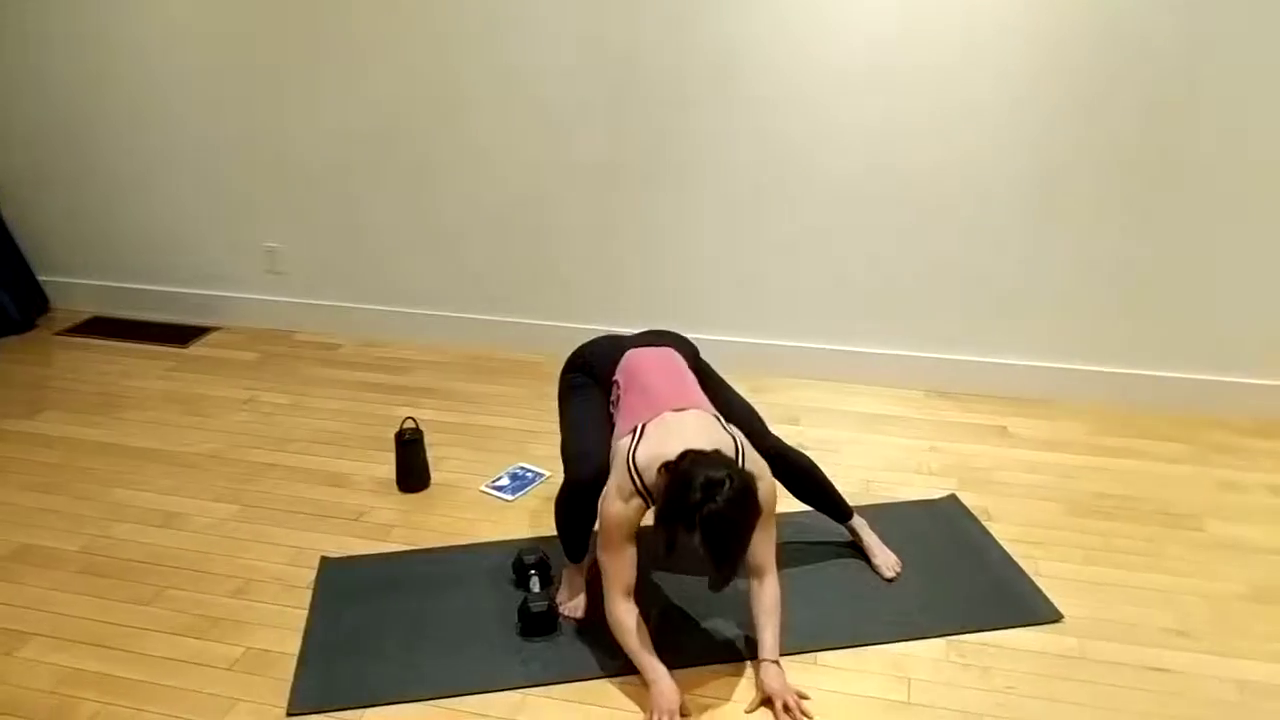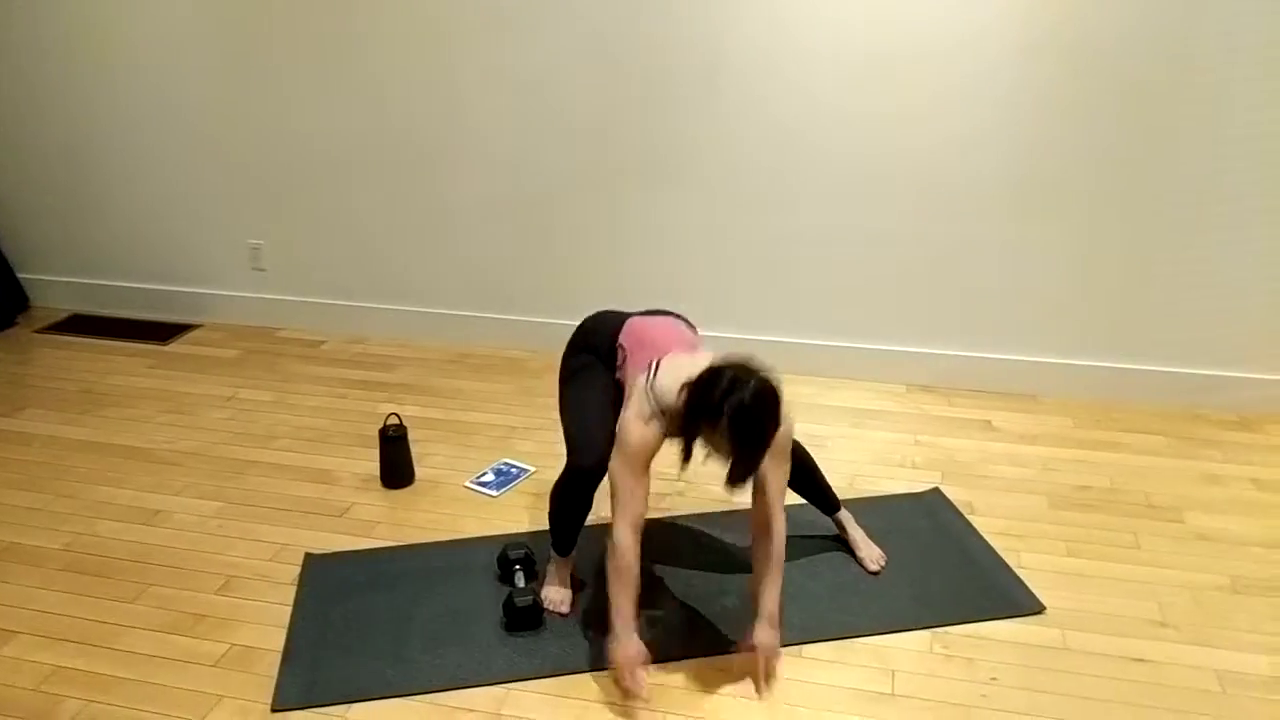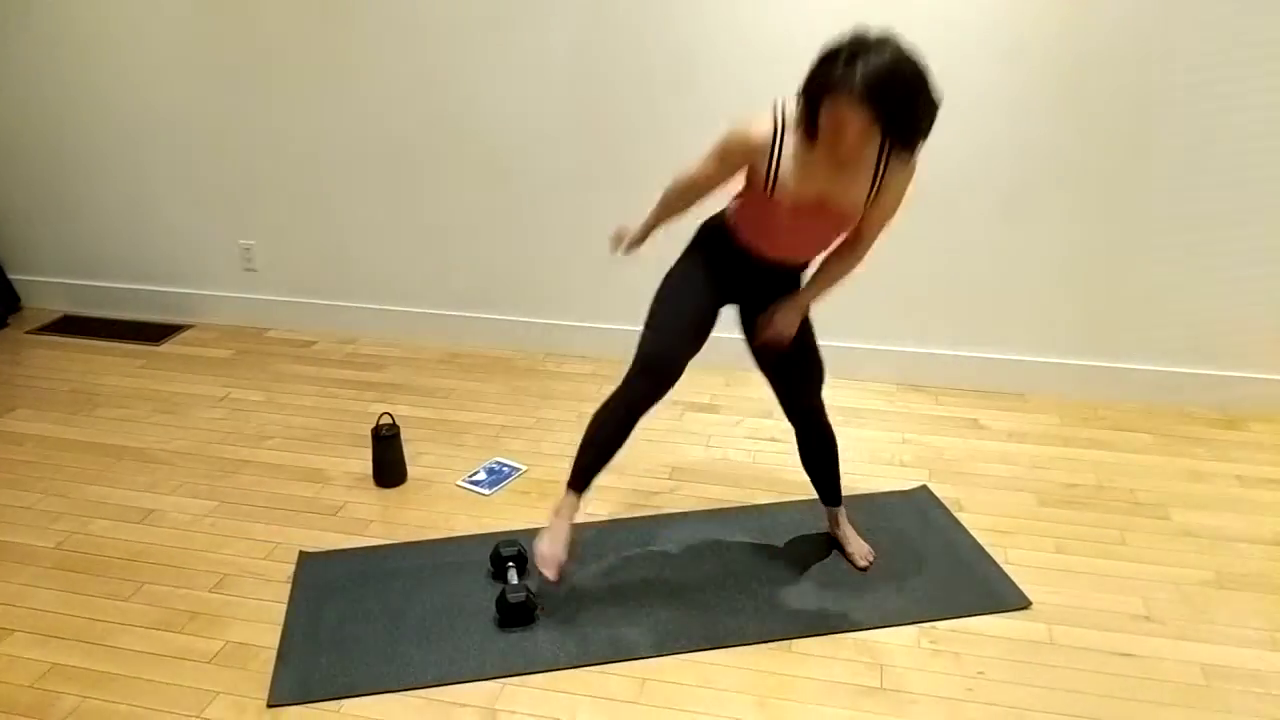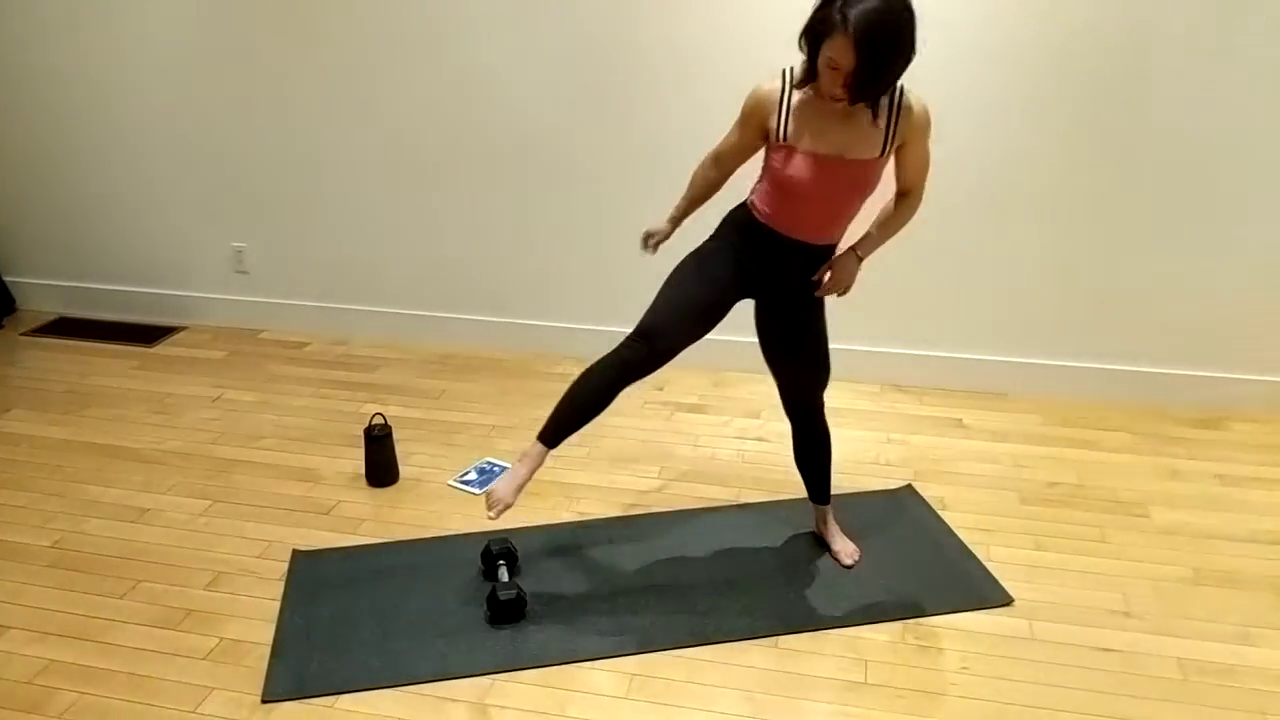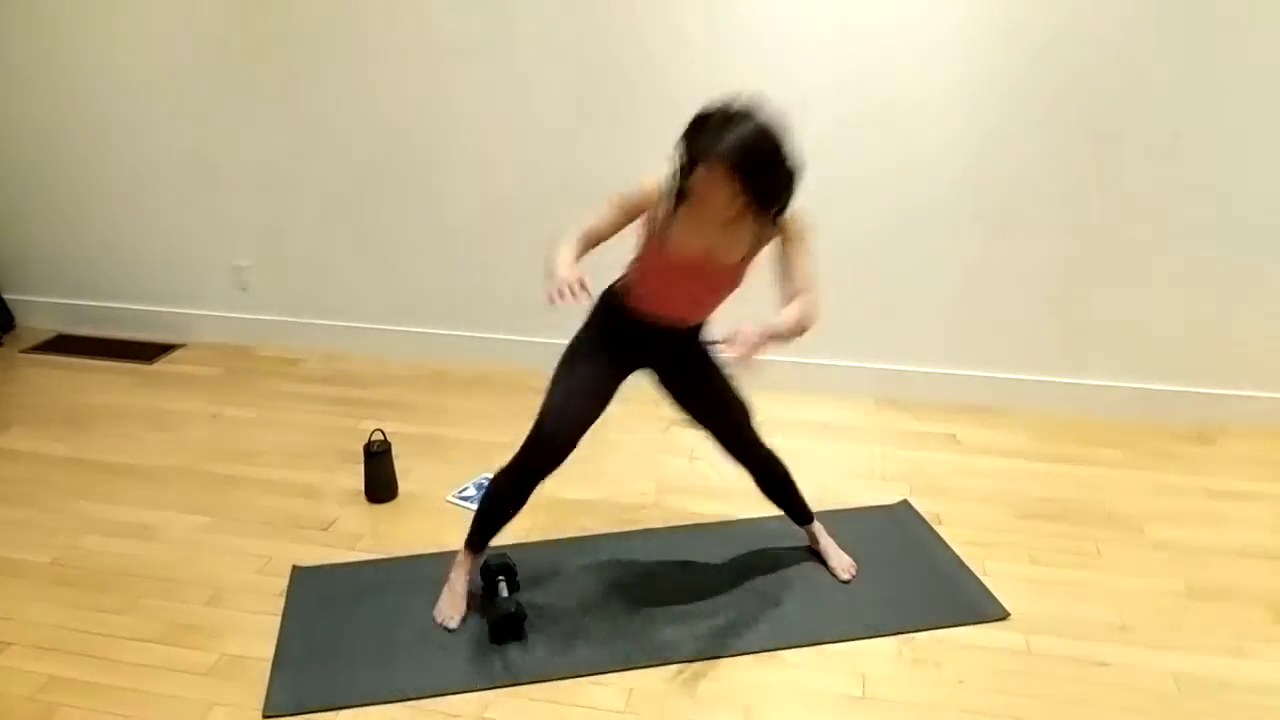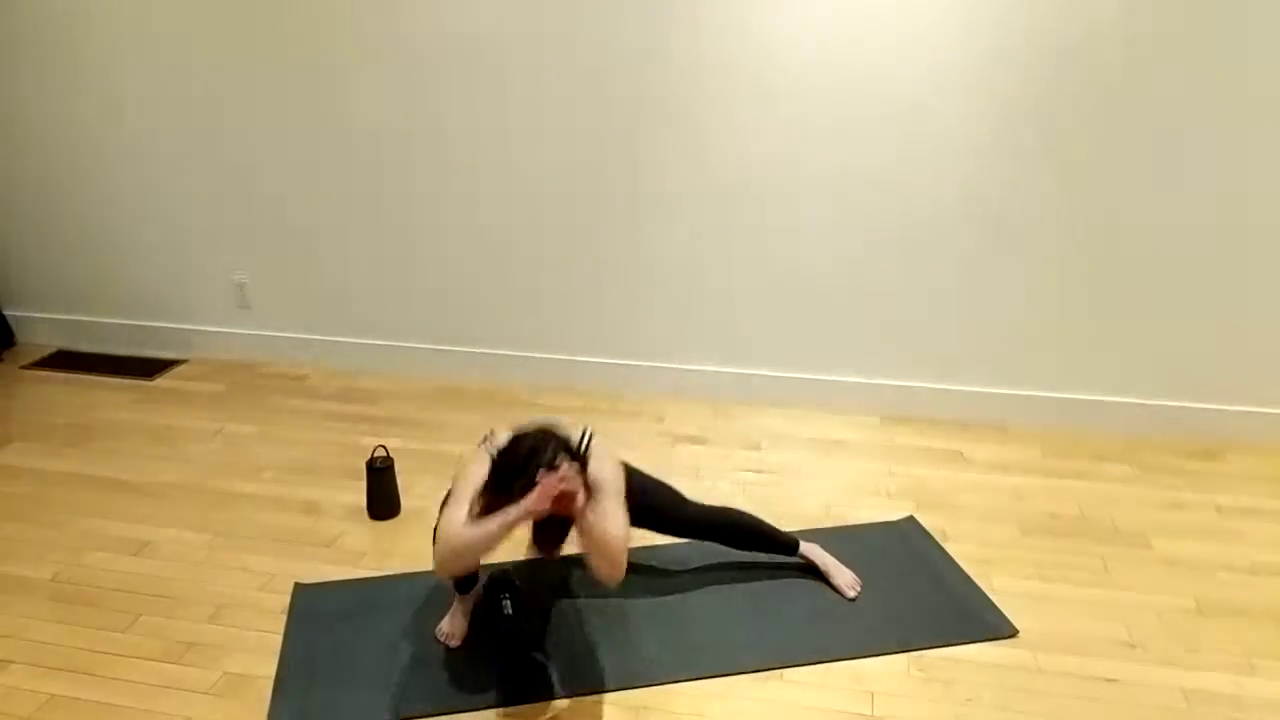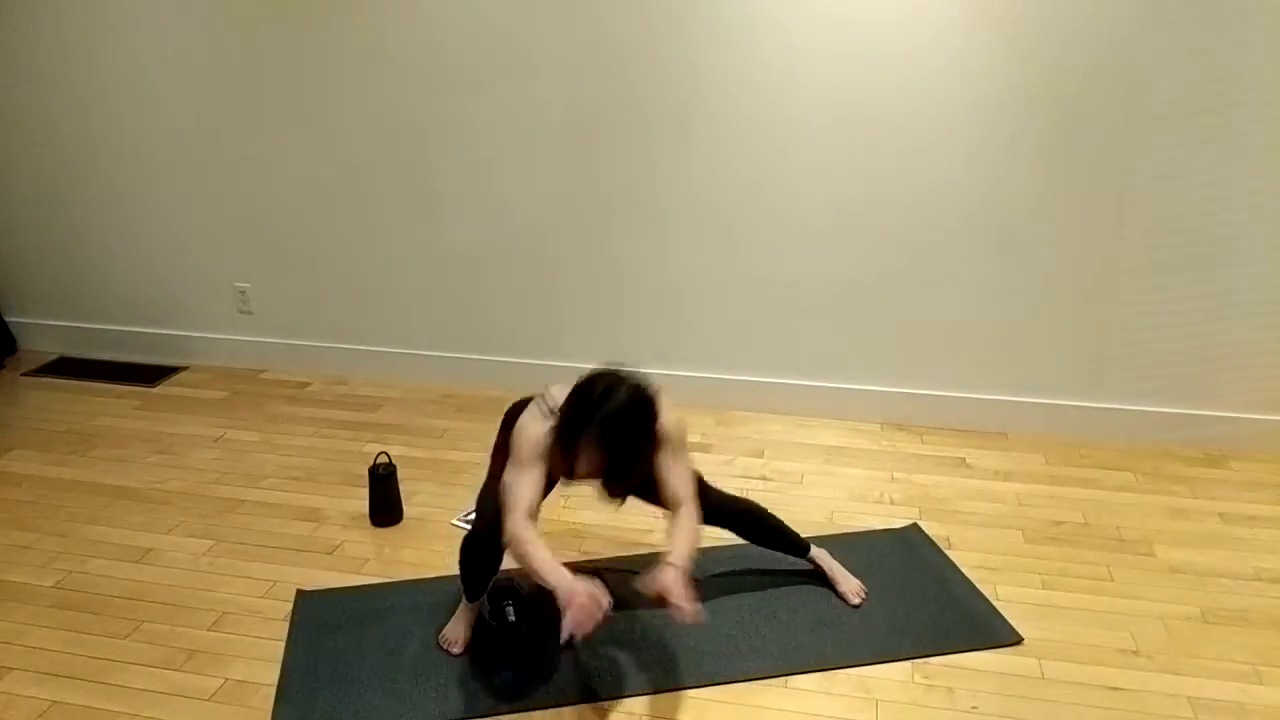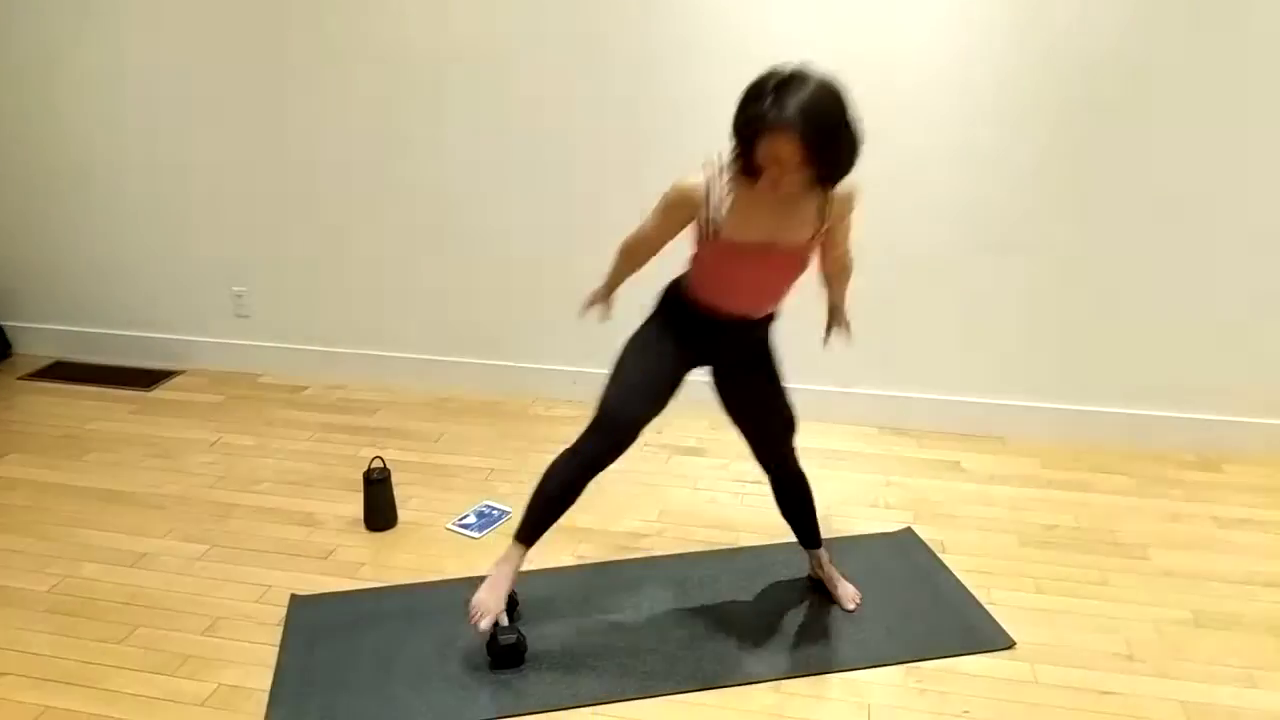
dt=0.4s
person 1, frame 1
left shoulder: (754, 476)
right shoulder: (627, 487)
left elbow: (763, 575)
right elbow: (618, 600)
left wrist: (770, 665)
right wrist: (659, 681)
left hip: (675, 353)
right hip: (597, 367)
right knee: (584, 478)
left ankle: (858, 528)
right ankle: (575, 567)
person 1, frame 2
left shoulder: (764, 416)
right shoulder: (645, 417)
left elbow: (771, 523)
right elbow: (625, 532)
left wrist: (766, 622)
right wrist: (624, 633)
right hip: (599, 346)
left knee: (781, 441)
right knee: (587, 465)
left ankle: (844, 521)
right ankle: (560, 562)
person 1, frame 3
left shoulder: (895, 165)
right shoulder: (762, 138)
left elbow: (858, 242)
right elbow: (693, 182)
left wrist: (800, 302)
right wrist: (641, 230)
left hip: (779, 282)
right hip: (715, 260)
left knee: (804, 405)
right knee: (646, 381)
left ankle: (837, 519)
right ankle: (567, 507)
person 1, frame 4
left shoulder: (908, 117)
right shoulder: (773, 98)
left elbow: (909, 196)
right elbow: (722, 162)
left wrist: (857, 255)
right wrist: (673, 222)
left hip: (801, 273)
right hip: (738, 246)
left knee: (806, 405)
right knee: (639, 351)
left ankle: (824, 518)
right ankle: (530, 460)
person 1, frame 5
left shoulder: (776, 221)
right shoulder: (661, 196)
left elbow: (805, 307)
right elbow: (578, 237)
left wrist: (762, 334)
right wrist: (564, 265)
left hip: (682, 343)
right hip: (618, 327)
left knee: (746, 443)
right knee: (543, 450)
left ankle: (814, 533)
right ankle: (467, 562)
person 1, frame 6
left shoulder: (599, 467)
right shoulder: (487, 465)
left elbow: (614, 570)
right elbow: (447, 555)
left wrist: (583, 506)
right wrist: (520, 511)
right hip: (512, 485)
left knee: (693, 517)
right knee: (455, 560)
left ankle: (809, 552)
right ankle: (467, 598)
person 1, frame 7
left shoulder: (660, 426)
right shoulder: (538, 426)
left elbow: (686, 510)
right elbow: (516, 527)
left wrist: (674, 570)
right wrist: (564, 584)
left hip: (623, 442)
right hip: (549, 433)
left knee: (713, 502)
right knee: (486, 531)
left ankle: (818, 557)
right ankle: (470, 605)
person 1, frame 8
left shoulder: (834, 198)
right shoulder: (700, 191)
left elbow: (835, 260)
right elbow: (642, 243)
left wrist: (837, 306)
right wrist: (607, 287)
left hip: (750, 340)
right hip: (681, 326)
left knee: (779, 459)
right knee: (601, 443)
left ankle: (819, 564)
right ankle: (509, 561)
